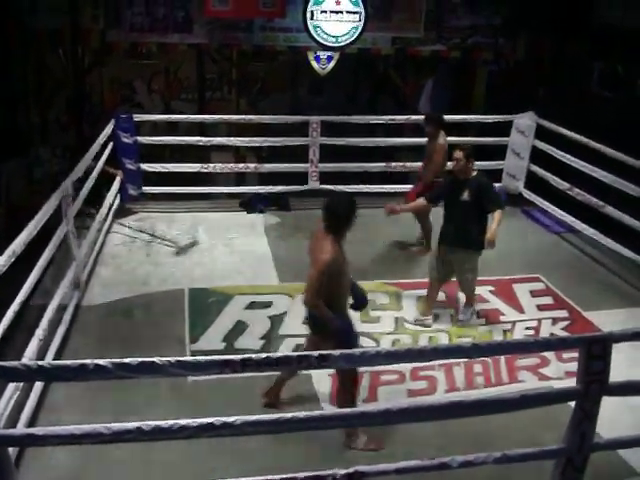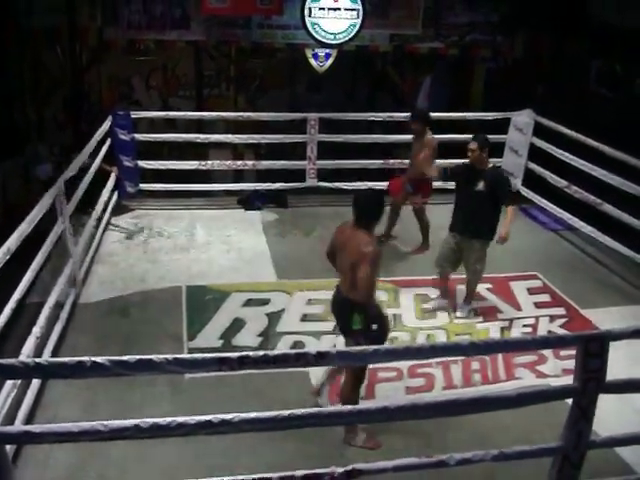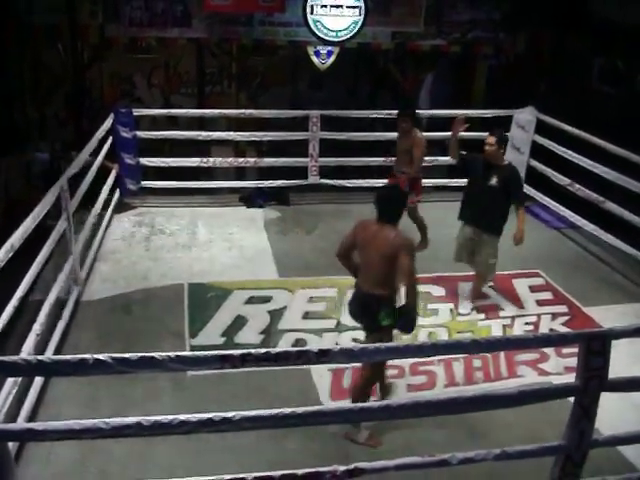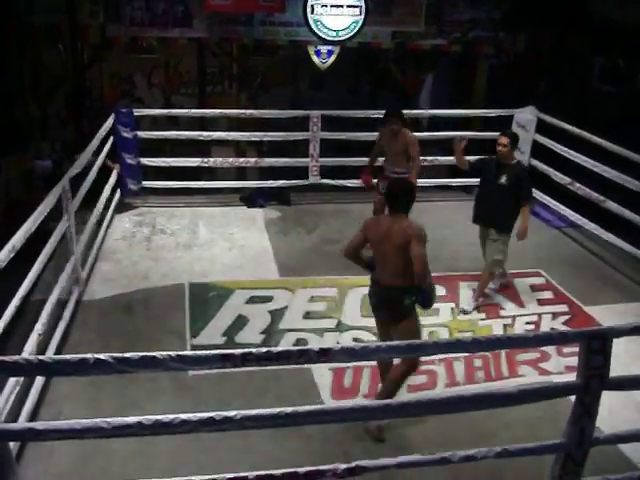
dt=0.2s
person 1, frame 1
left shoulder: (322, 234)
right shoulder: (328, 256)
right elbow: (310, 299)
left wrist: (349, 285)
right wrist: (336, 324)
left hip: (329, 312)
right hip: (327, 317)
left knee: (309, 355)
right knee: (349, 377)
left ankle: (272, 394)
right ankle: (353, 436)
person 1, frame 2
left shoulder: (343, 229)
right shoulder: (370, 249)
left elbow: (330, 255)
right elbow: (365, 295)
right wrist: (380, 317)
left hip: (340, 298)
right hip: (354, 310)
left knee: (354, 350)
right knee: (356, 373)
left ankle: (327, 381)
right ankle: (351, 432)
person 1, frame 3
left shoulder: (361, 227)
right shoulder: (401, 242)
left elbow: (341, 254)
right elbow: (410, 284)
right wrist: (411, 309)
left hip: (359, 298)
right hip: (380, 306)
left knee: (375, 357)
right knee: (372, 369)
left ankle: (383, 388)
right ankle: (354, 428)
person 1, frame 4
left shoulder: (372, 224)
right shoulder: (413, 230)
left elbow: (349, 251)
right elbow: (421, 270)
right wrist: (428, 288)
left hip: (377, 291)
right hip: (401, 296)
left knee: (386, 345)
right knee: (411, 359)
left ankle: (386, 392)
person 2, frame 1
left shoulder: (482, 184)
right shoulder: (450, 182)
left elbow: (497, 209)
right elbow: (428, 200)
left wrist: (493, 229)
right wrist: (402, 208)
left hip: (469, 243)
right hip: (447, 239)
left knee: (466, 280)
right knee: (436, 275)
left ankle: (469, 305)
right ankle: (426, 314)
person 2, frame 2
left shoulder: (497, 177)
right shoulder: (465, 170)
left elbow: (509, 204)
right elbow: (440, 174)
left wrist: (505, 227)
left hip: (479, 234)
right hip: (457, 228)
left knee: (473, 271)
right knee: (443, 261)
left ankle: (467, 302)
right ankle: (444, 298)
person 2, frame 3
left shoulder: (510, 173)
right shoulder: (477, 162)
left elbow: (519, 203)
right elbow: (455, 157)
left wrist: (520, 228)
right wrist: (454, 136)
left hip: (490, 227)
right hip: (469, 220)
left knee: (483, 264)
right knee: (465, 254)
left ankle: (471, 299)
right ankle: (484, 279)
person 2, frame 4
left shoulder: (520, 172)
right shoulder: (489, 163)
left elbow: (526, 201)
right elbow: (464, 166)
left wrist: (524, 226)
right wrist: (458, 151)
left hip: (502, 224)
right hip: (484, 219)
left knee: (492, 260)
right knee: (491, 257)
left ankle: (476, 297)
right ankle: (502, 277)
person 3, frame 1
left shoulder: (440, 143)
right shoulder: (434, 137)
left elbow: (434, 169)
left wrist: (418, 187)
left hip: (431, 182)
right hip: (425, 178)
left knee: (422, 214)
left ankle: (427, 246)
right ankle: (424, 235)
person 3, frame 2
left shoulder: (428, 140)
right shoulder: (418, 135)
left elbow: (421, 164)
left wrist: (404, 179)
left hip: (421, 181)
right hip: (411, 177)
left knee: (419, 213)
right knee: (395, 204)
left ankle: (425, 244)
right ankle: (387, 233)
person 3, frame 3
left shoulder: (417, 138)
right shoulder: (402, 133)
left elbow: (417, 163)
left wrist: (405, 179)
left hip: (411, 178)
right hip: (398, 175)
left knee: (412, 212)
left ankle: (424, 241)
person 3, frame 4
left shoulder: (409, 138)
right shoulder: (383, 133)
left elbow: (416, 160)
right elbow: (376, 150)
left wrist: (412, 180)
right wrist: (368, 168)
left hip: (401, 178)
right hip: (386, 175)
right knee: (377, 210)
